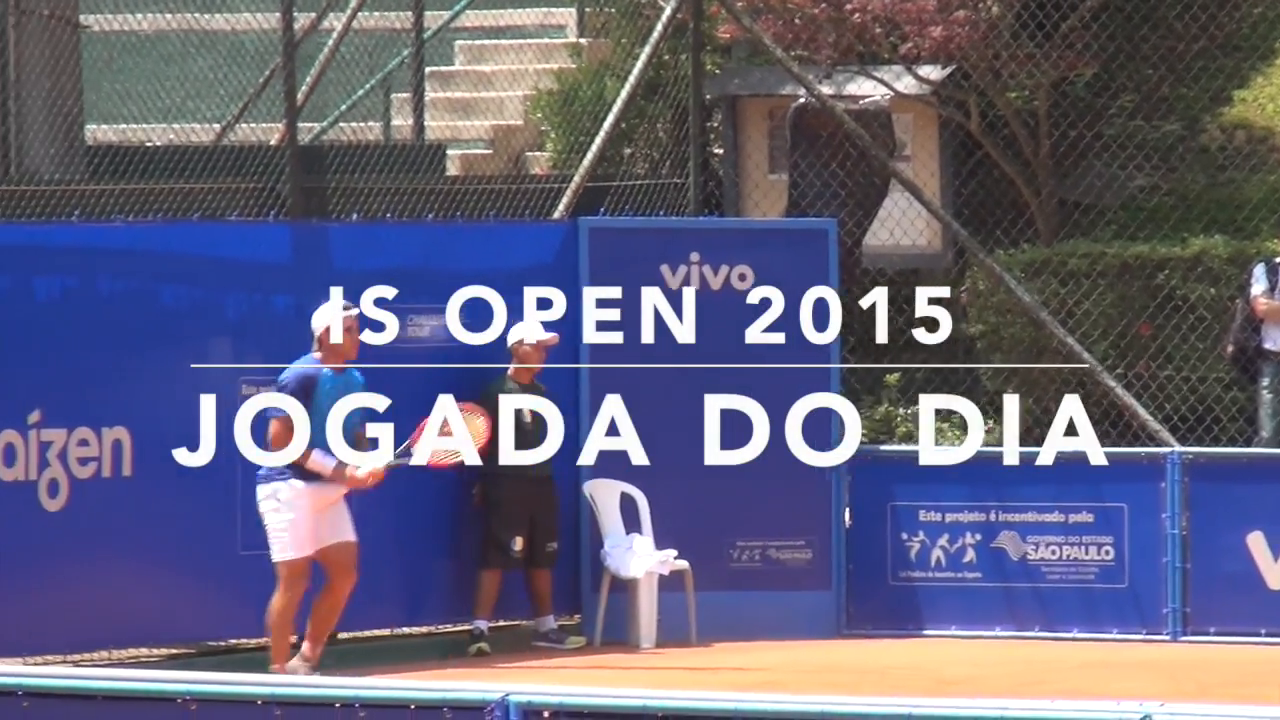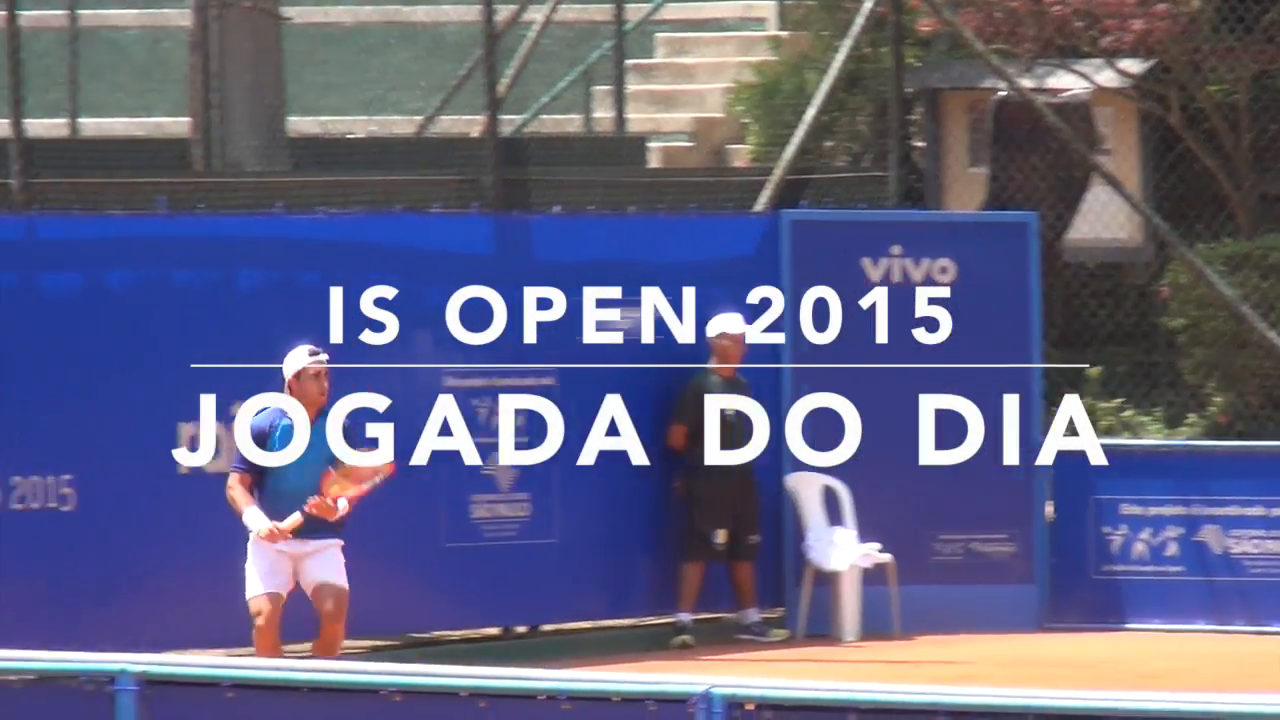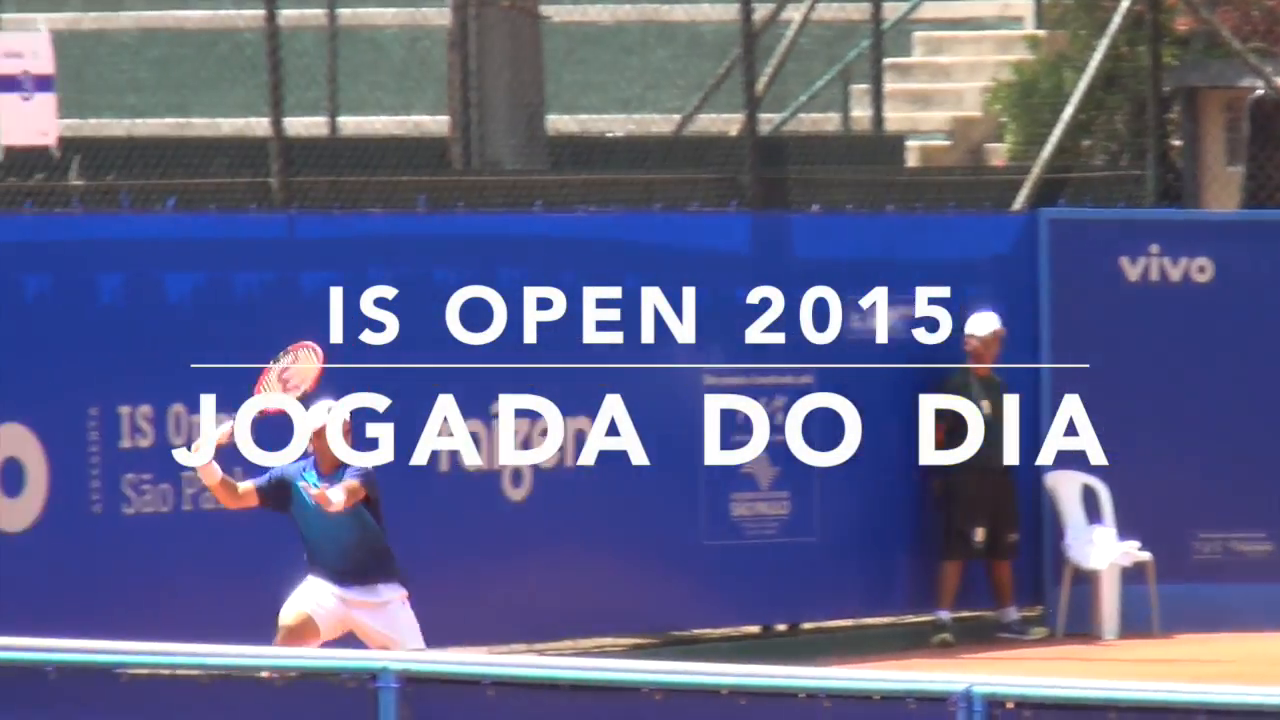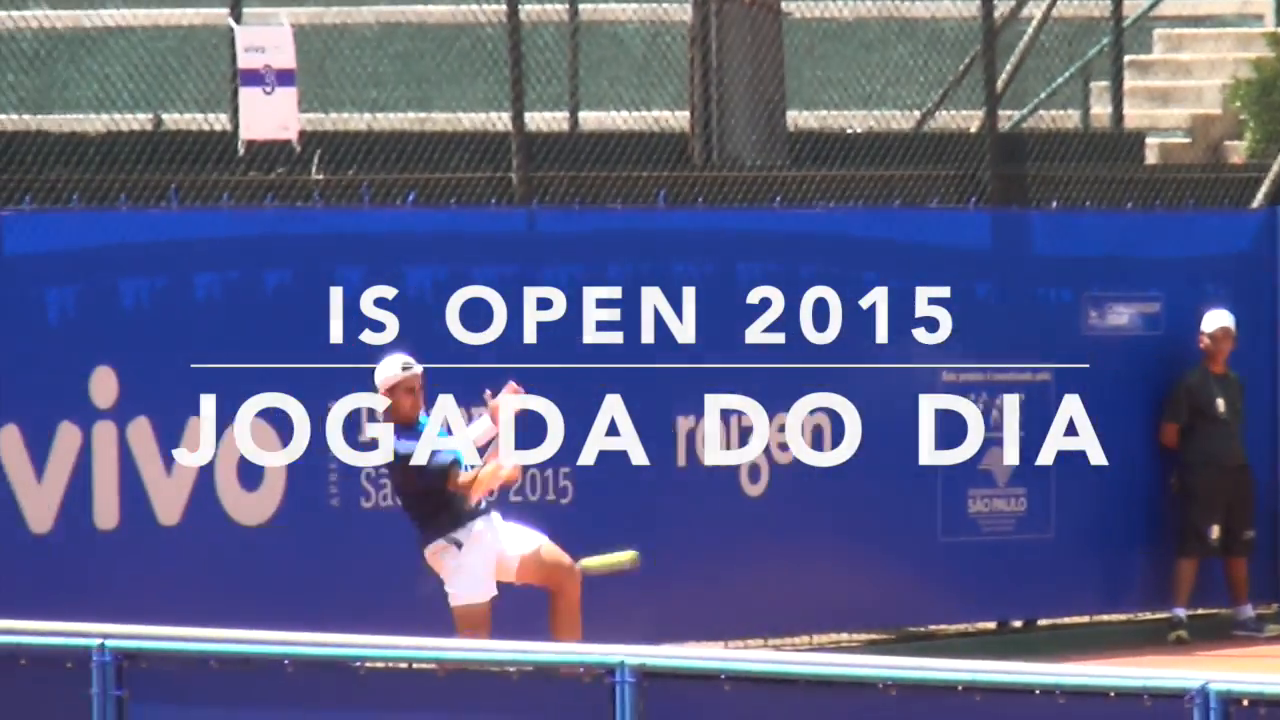
dt=0.4s
person 1, frame 1
left shoulder: (540, 392)
right shoulder: (498, 392)
left wrist: (540, 466)
right wrist: (499, 465)
left hip: (541, 484)
right hip: (507, 486)
left knee: (542, 559)
right knee: (496, 558)
left ankle: (546, 628)
right ankle: (480, 630)
person 1, frame 2
left shoulder: (741, 384)
right shoulder: (699, 385)
right elbow: (677, 438)
left wrist: (740, 458)
right wrist: (703, 458)
left hip: (741, 477)
right hip: (709, 480)
left knee: (744, 551)
right knee: (698, 549)
left ankle: (749, 619)
right ankle: (684, 622)
person 1, frame 3
left shoulder: (998, 385)
right shoulder: (957, 385)
right elbow: (936, 437)
left wrist: (998, 458)
right wrist: (963, 455)
left hip: (999, 476)
right hip: (967, 479)
left knee: (1002, 550)
right knee: (957, 549)
left ankle: (1009, 618)
right ankle: (943, 619)
person 1, frame 4
left shoulder: (1235, 382)
right shoulder: (1191, 383)
right elbow: (1168, 436)
left wrist: (1230, 455)
right wrist: (1196, 453)
left hip: (1237, 473)
right hip: (1203, 477)
left knee: (1238, 547)
right knee: (1193, 546)
left ankle: (1244, 615)
right ankle: (1178, 617)
person 2, frame 1
left shoulder: (355, 380)
right shoulder: (302, 376)
right elbow: (279, 438)
left wrist: (370, 463)
right wrist: (334, 467)
left hip: (328, 489)
right hip: (289, 486)
left knee: (344, 574)
right knee: (294, 581)
left ankle: (308, 660)
right ankle: (279, 669)
person 2, frame 2
right shoulder: (263, 427)
right elbow: (236, 486)
left wrist: (336, 509)
right wrist: (259, 523)
left hip: (321, 540)
right hip: (270, 540)
left knee: (333, 612)
right knee: (265, 619)
person 2, frame 3
left shoulder: (358, 470)
right shoulder: (289, 477)
left elbow: (347, 493)
left wrist: (335, 498)
left hip: (379, 592)
right hip: (326, 586)
right knee: (290, 630)
person 2, frame 4
left shoulder: (429, 419)
right shoulder: (402, 449)
right elbow: (469, 486)
left hip: (484, 524)
right hip: (453, 539)
left knee: (567, 574)
right knee: (475, 632)
